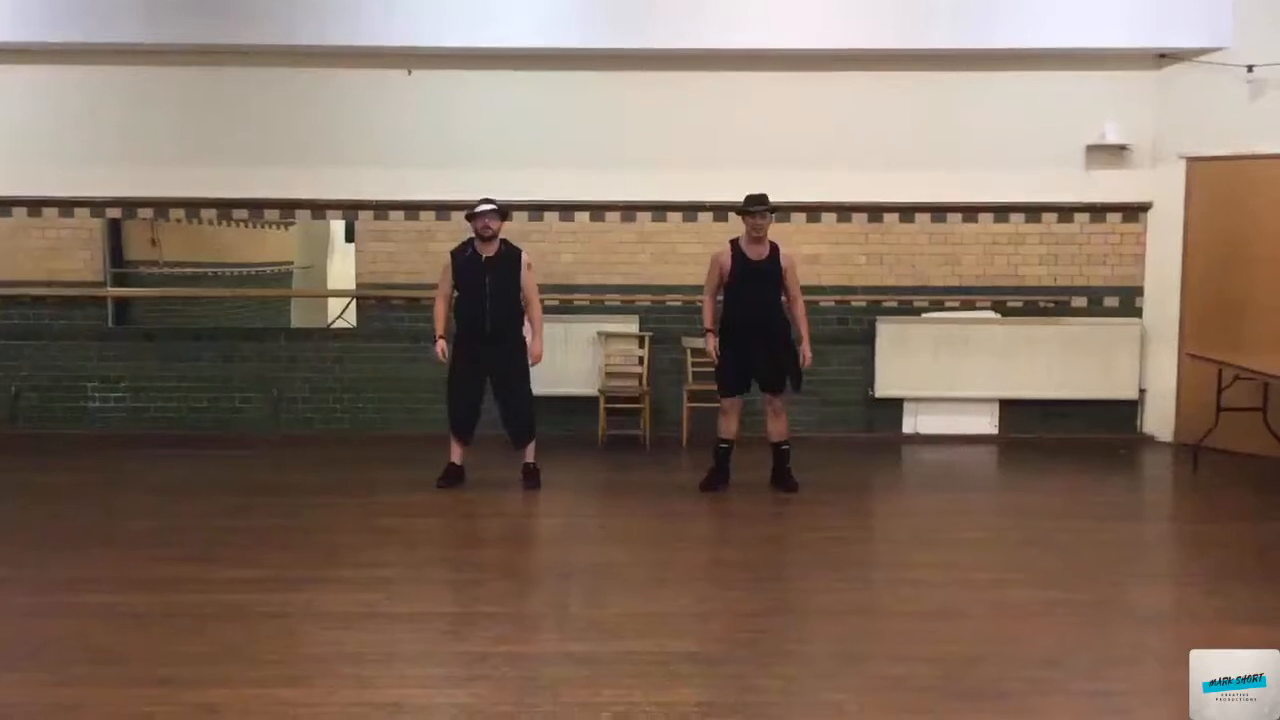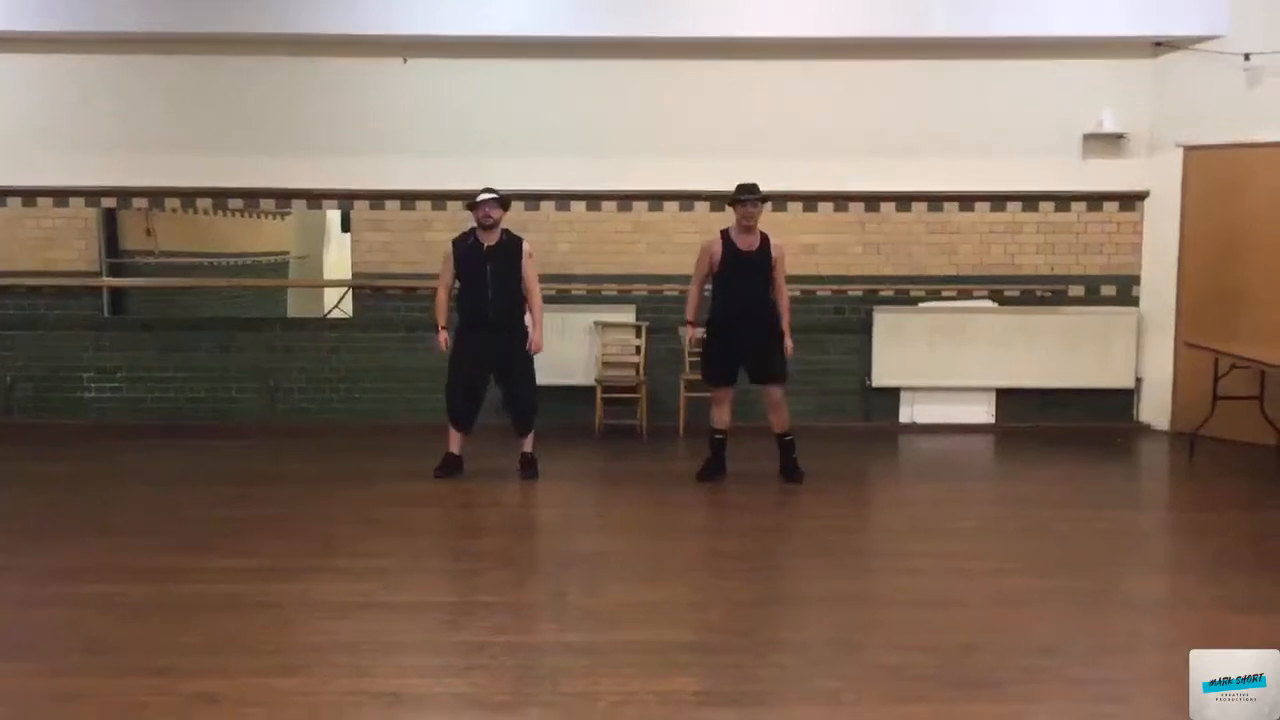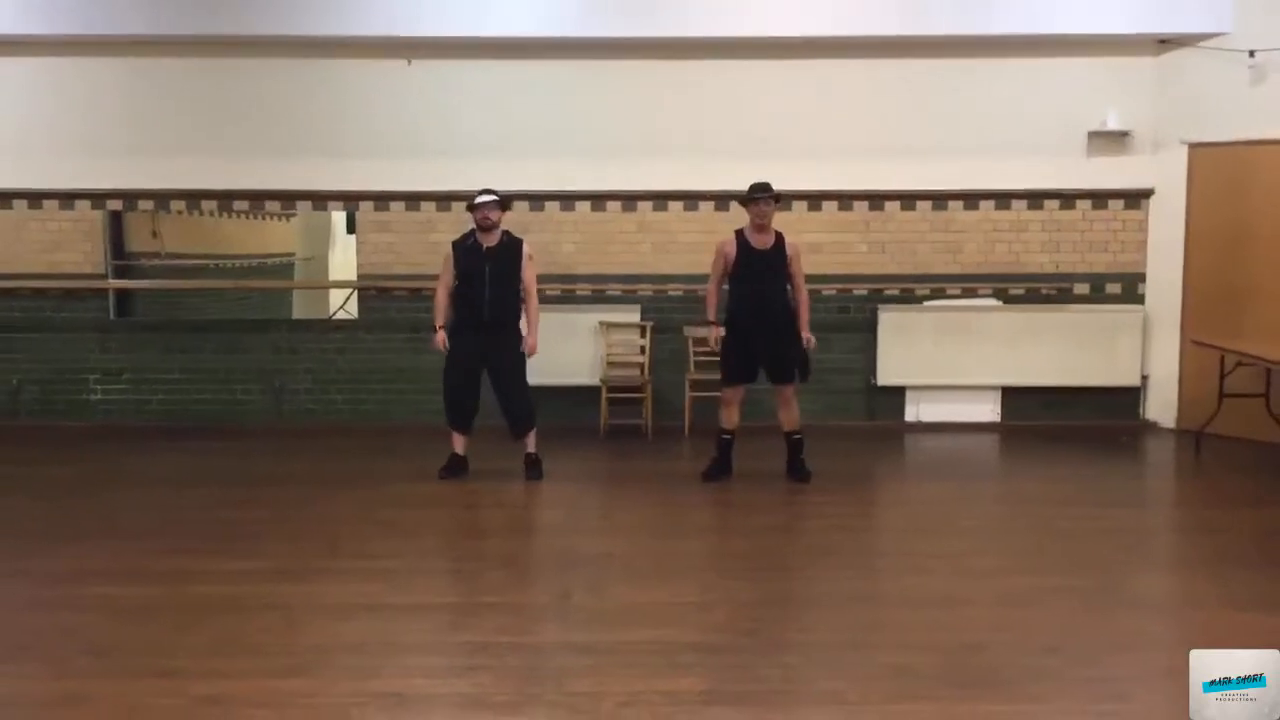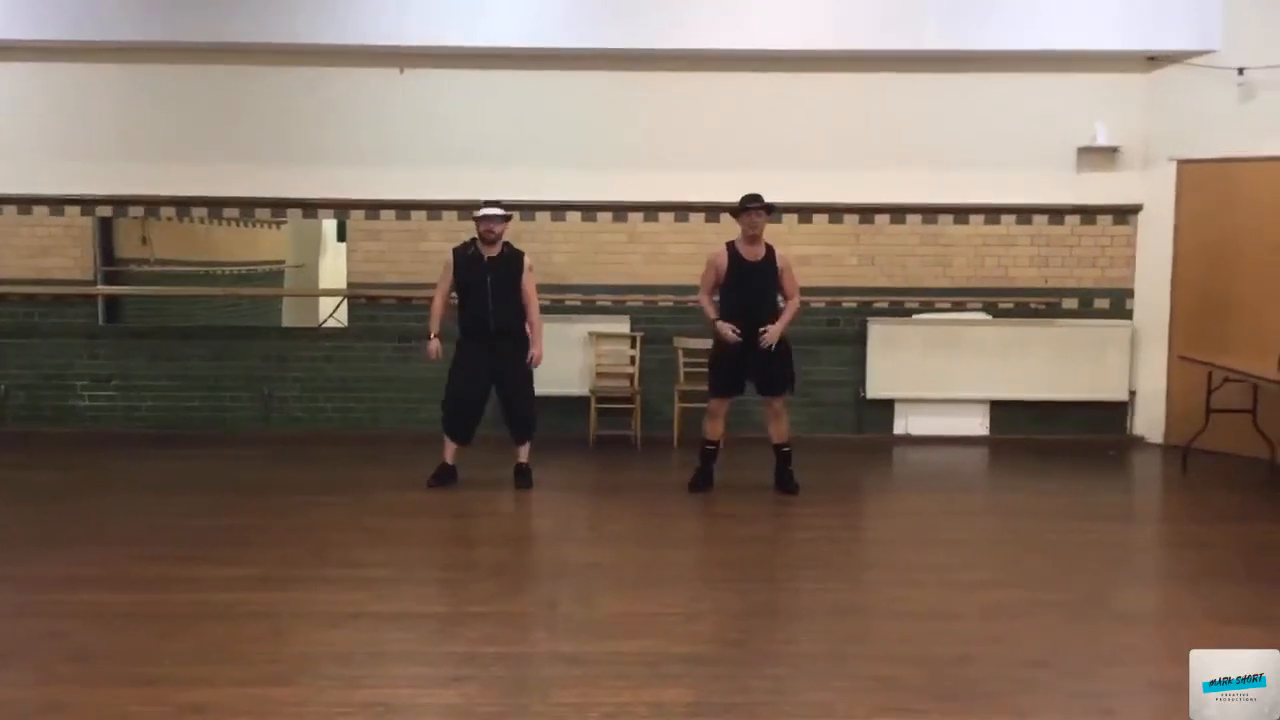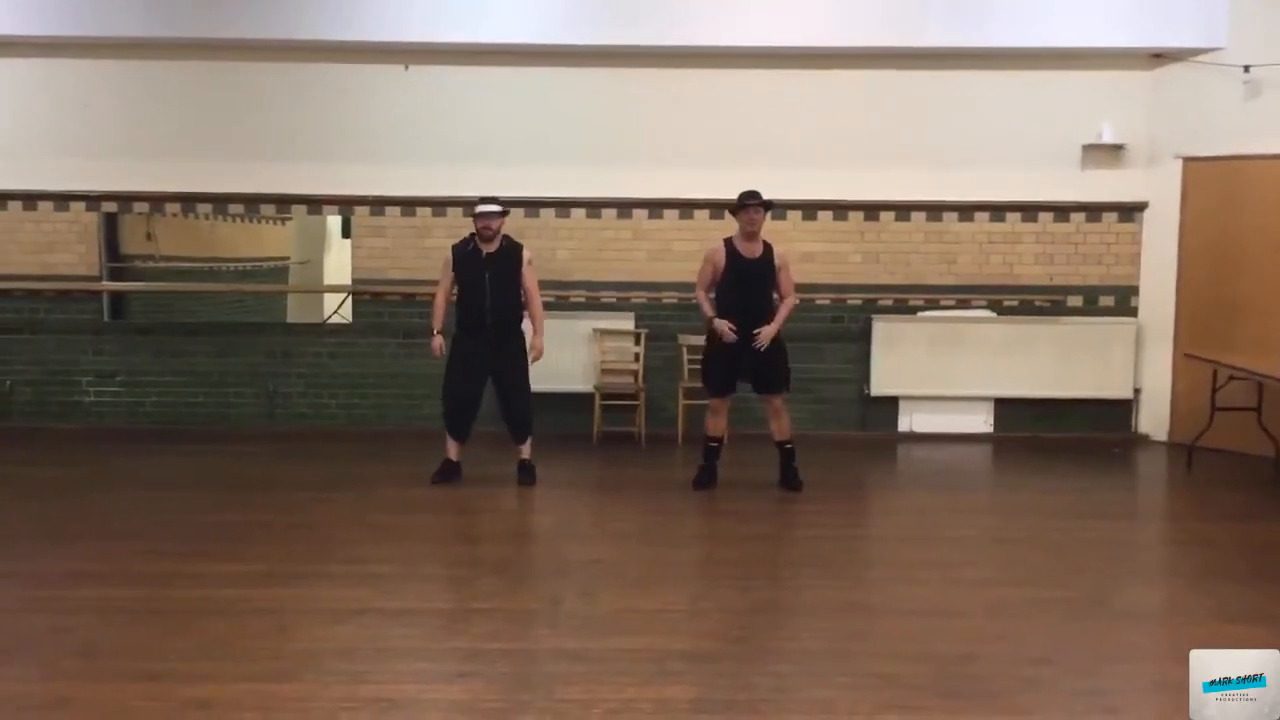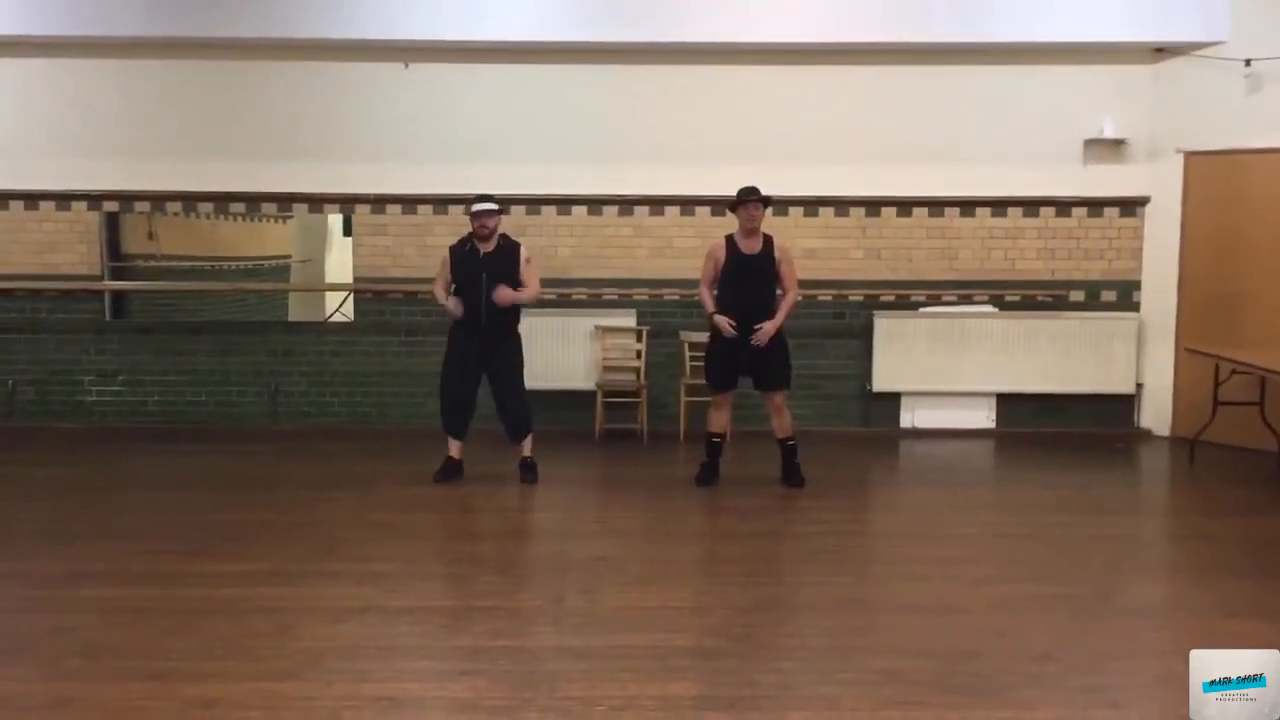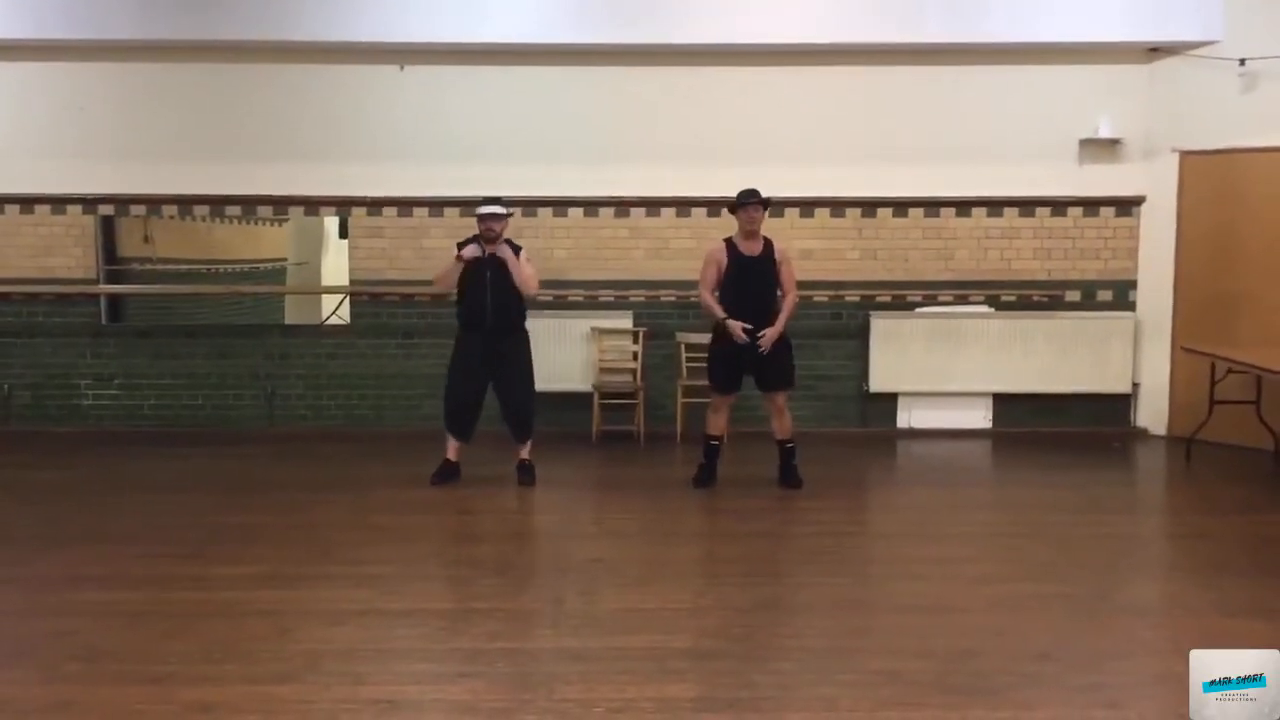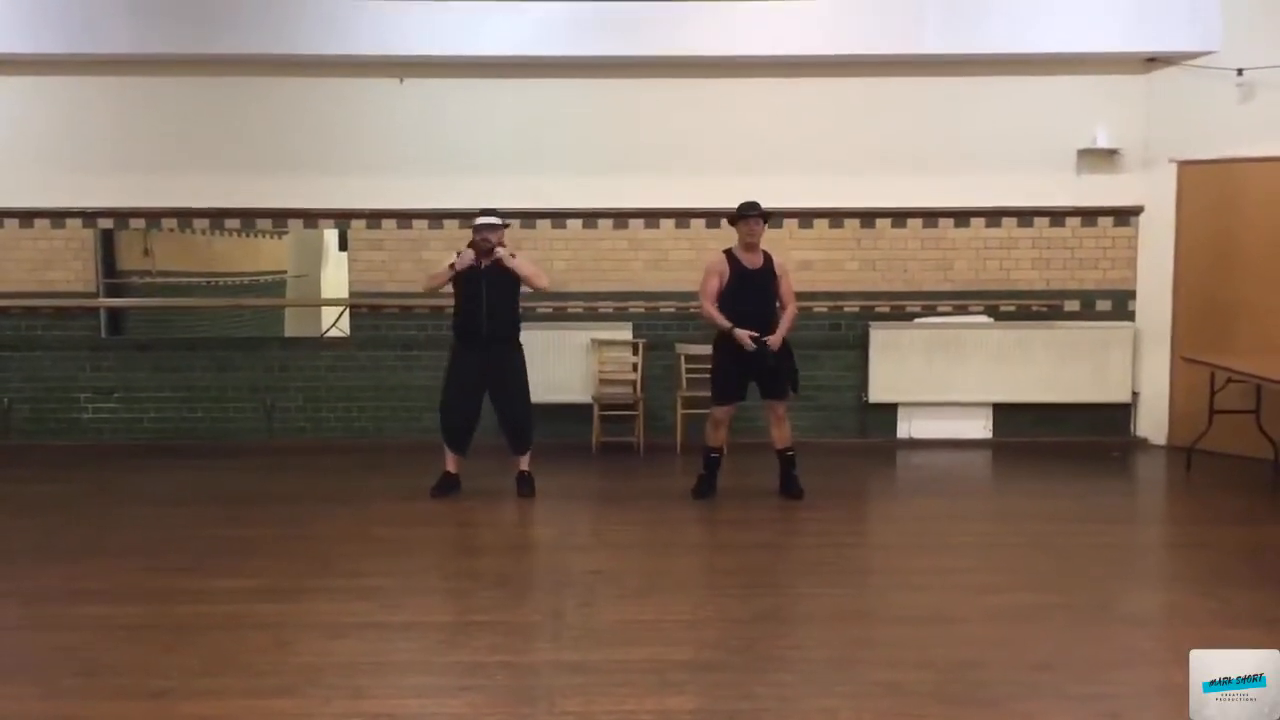
dt=0.4s
person 1, frame 1
left shoulder: (782, 258)
right shoulder: (724, 256)
left elbow: (795, 300)
right elbow: (709, 296)
left wrist: (804, 341)
right wrist: (709, 332)
left hip: (774, 340)
right hip: (734, 340)
left knee: (776, 404)
right knee: (729, 404)
left ankle: (781, 470)
right ankle: (720, 470)
person 1, frame 2
left shoulder: (772, 248)
right shoulder: (715, 245)
left elbow: (780, 292)
right elbow: (696, 285)
left wrist: (786, 334)
right wrist: (690, 322)
left hip: (763, 331)
right hip: (723, 330)
left knee: (775, 395)
right knee: (720, 394)
left ankle: (788, 460)
right ankle: (716, 460)
person 1, frame 3
left shoulder: (788, 246)
right shoulder: (729, 245)
left elbow: (799, 288)
right elbow: (714, 285)
left wrist: (805, 326)
right wrist: (713, 323)
left hip: (780, 329)
right hip: (739, 330)
left knee: (786, 393)
right knee: (730, 394)
left ankle: (795, 460)
right ankle: (723, 460)
person 1, frame 4
left shoulder: (778, 258)
right shoulder: (720, 256)
left elbow: (794, 298)
right elbow: (704, 295)
left wrist: (779, 326)
right wrist: (717, 322)
left hip: (768, 340)
right hip: (730, 340)
left knee: (776, 405)
right knee: (716, 406)
left ankle: (784, 472)
right ankle: (705, 470)
person 1, frame 5
left shoulder: (775, 256)
right shoulder: (718, 252)
left elbow: (789, 296)
right elbow: (701, 291)
left wrist: (774, 326)
right wrist: (714, 320)
left hip: (764, 338)
right hip: (726, 338)
left knee: (775, 403)
right knee: (717, 402)
left ankle: (788, 469)
right ankle: (709, 468)
person 1, frame 6
left shoulder: (777, 249)
right shoulder: (719, 248)
left elbow: (791, 291)
right elbow: (705, 287)
left wrist: (775, 323)
right wrist: (714, 315)
left hip: (766, 333)
right hip: (727, 334)
left knee: (776, 399)
right knee: (720, 398)
left ankle: (790, 465)
right ankle: (711, 464)
person 1, frame 7
left shoulder: (776, 252)
right shoulder: (720, 252)
left elbow: (790, 293)
right elbow: (705, 292)
left wrist: (777, 327)
right wrist: (726, 321)
left hip: (769, 336)
right hip: (729, 336)
left knee: (778, 401)
right knee: (720, 400)
left ankle: (788, 467)
right ankle: (709, 465)
person 1, frame 8
left shoulder: (775, 265)
right shoulder: (720, 263)
left elbow: (790, 305)
right elbow: (707, 305)
left wrist: (780, 334)
right wrist: (734, 330)
left hip: (770, 347)
right hip: (731, 348)
left knee: (778, 410)
right knee: (720, 413)
left ankle: (788, 477)
right ankle: (708, 477)
person 2, frame 1
left shoulder: (519, 258)
right shoulder: (456, 258)
left elbow: (531, 301)
right elbow: (443, 299)
left wrist: (536, 339)
right wrist: (440, 337)
left hip: (509, 345)
right hip: (468, 345)
left knee: (518, 405)
right knee: (461, 405)
left ankle: (530, 466)
right ankle: (455, 466)
person 2, frame 2
left shoulder: (520, 247)
right shoulder: (457, 248)
left elbow: (532, 290)
right elbow: (444, 289)
left wrist: (537, 329)
right wrist: (442, 327)
left hip: (512, 335)
right hip: (471, 335)
left knee: (522, 395)
right knee: (460, 394)
left ankle: (527, 456)
right ankle: (453, 456)
person 2, frame 3
left shoulder: (519, 249)
right shoulder: (457, 249)
left elbow: (530, 293)
right elbow: (444, 290)
left wrist: (532, 333)
right wrist: (440, 327)
left hip: (505, 335)
right hip: (465, 335)
left knee: (516, 396)
right knee: (458, 395)
left ankle: (532, 456)
right ankle: (458, 457)
person 2, frame 4
left shoulder: (520, 260)
right shoulder: (457, 258)
left elbow: (531, 303)
right elbow: (440, 298)
left wrist: (536, 342)
right wrist: (434, 335)
left hip: (512, 345)
right hip: (472, 345)
left knee: (520, 405)
right knee: (459, 403)
left ankle: (522, 466)
right ankle: (447, 466)
person 2, frame 5
left shoulder: (519, 254)
right shoulder: (458, 253)
left elbow: (532, 296)
right elbow: (443, 294)
left wrist: (538, 335)
right wrist: (437, 332)
left hip: (508, 340)
right hip: (468, 340)
left knee: (517, 400)
right knee: (457, 399)
left ankle: (525, 461)
right ankle: (452, 462)
person 2, frame 6
left shoulder: (516, 252)
right shoulder: (456, 253)
left elbow: (535, 289)
right elbow: (439, 285)
left wrist: (515, 296)
right wrist: (446, 300)
left hip: (504, 338)
right hip: (465, 337)
left knee: (513, 398)
right knee: (455, 397)
left ankle: (527, 459)
right ankle: (454, 460)
person 2, frame 7
left shoulder: (517, 254)
right shoulder: (464, 251)
left elbow: (530, 290)
right elbow: (442, 285)
left wrist: (508, 259)
right wrist: (461, 259)
left hip: (511, 339)
right hip: (471, 339)
left knee: (519, 401)
right knee: (459, 399)
left ankle: (524, 461)
right ankle: (451, 462)
person 2, frame 8
left shoulder: (514, 262)
right shoulder: (459, 261)
left elbow: (542, 283)
right elbow: (429, 285)
left wrist: (510, 262)
right wrist: (455, 266)
left hip: (506, 350)
right hip: (467, 350)
left knee: (516, 411)
right knee: (455, 411)
left ankle: (524, 473)
right ankle: (450, 474)
